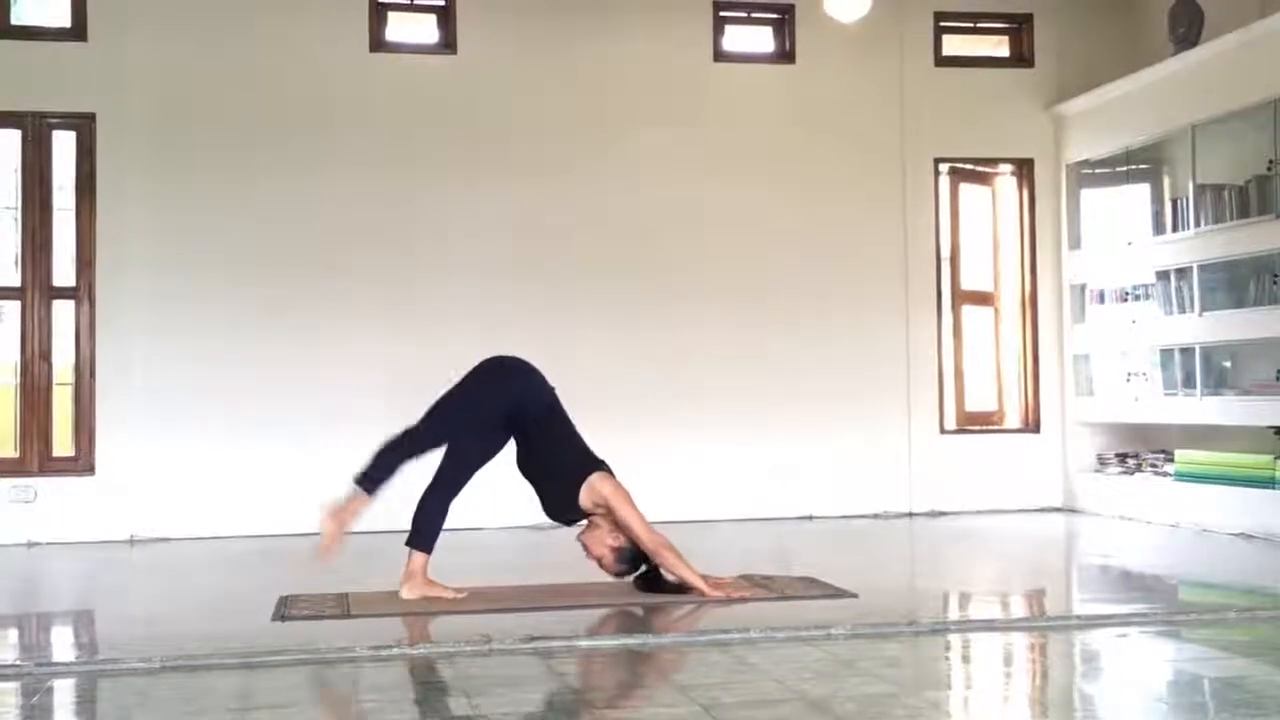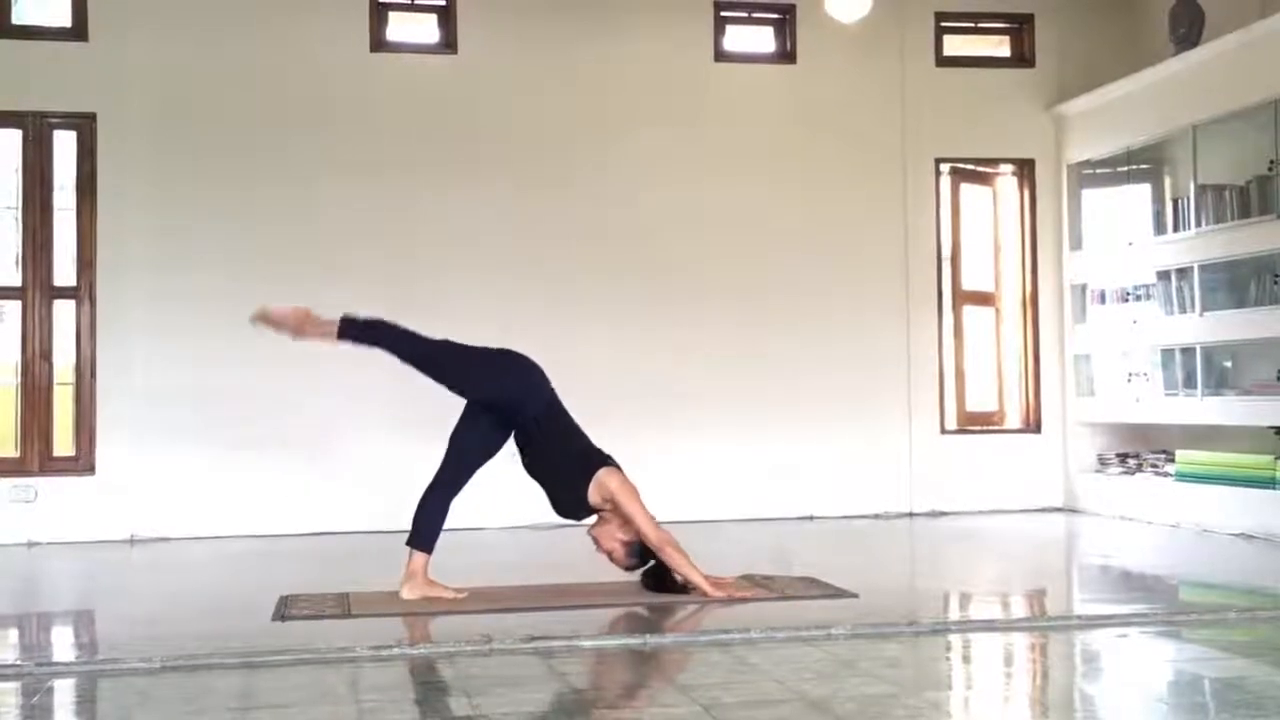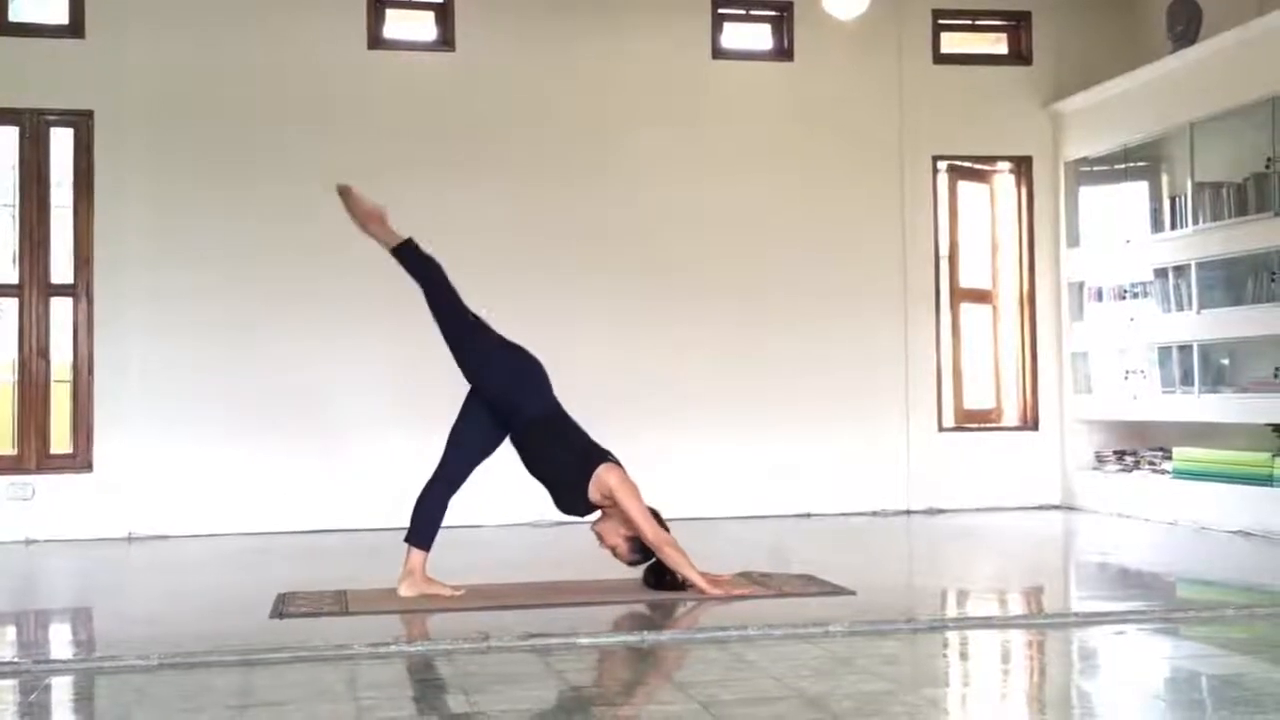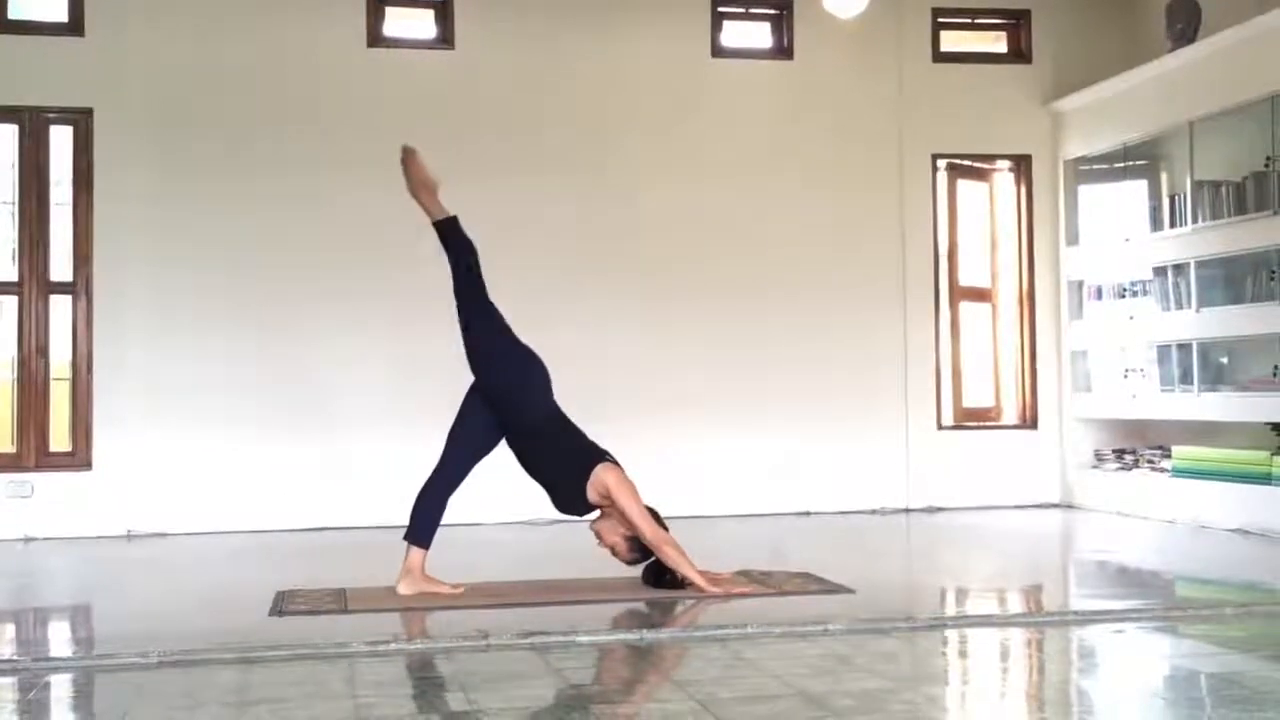
dt=0.4s
person 1, frame 1
left shoulder: (604, 501)
right shoulder: (600, 491)
left elbow: (655, 545)
right elbow: (656, 544)
left wrist: (695, 578)
right wrist: (702, 585)
left hip: (518, 404)
right hip: (511, 384)
left knee: (448, 482)
right knee: (420, 437)
right ankle: (349, 508)
person 1, frame 2
left shoulder: (608, 499)
right shoulder: (610, 489)
left elbow: (657, 542)
right elbow: (659, 539)
left wrist: (699, 578)
right wrist: (704, 583)
left hip: (508, 404)
right hip: (512, 386)
left knee: (447, 481)
right knee: (413, 348)
left ankle: (416, 581)
right ankle: (322, 326)
person 1, frame 3
left shoulder: (598, 493)
right shoulder: (611, 483)
left elbow: (660, 544)
right elbow: (660, 540)
left wrist: (698, 577)
right wrist: (701, 582)
left hip: (505, 402)
right hip: (512, 386)
left knee: (447, 478)
right knee: (449, 304)
left ankle: (413, 577)
person 1, frame 4
left shoulder: (598, 490)
right shoulder: (608, 481)
left elbow: (658, 542)
right elbow: (659, 539)
left wrist: (697, 575)
right wrist: (701, 581)
left hip: (506, 399)
right hip: (512, 385)
left knee: (447, 475)
right knee: (472, 288)
left ankle: (412, 574)
